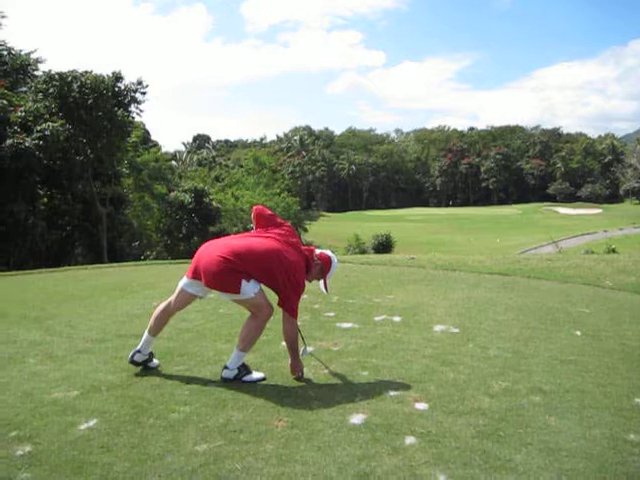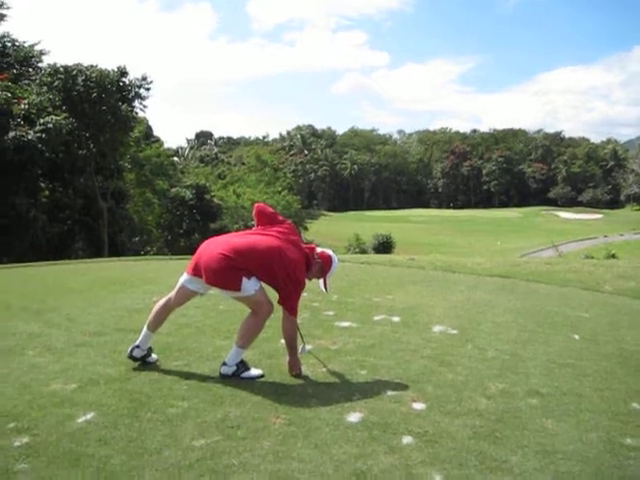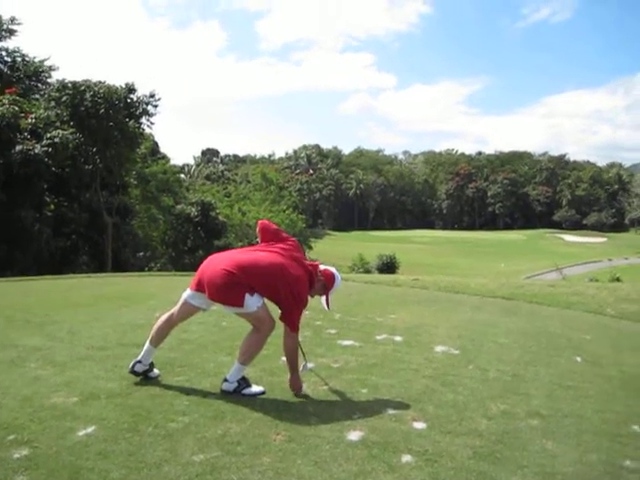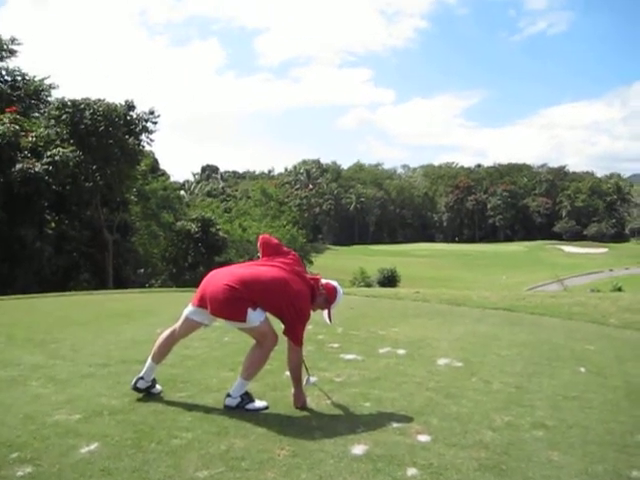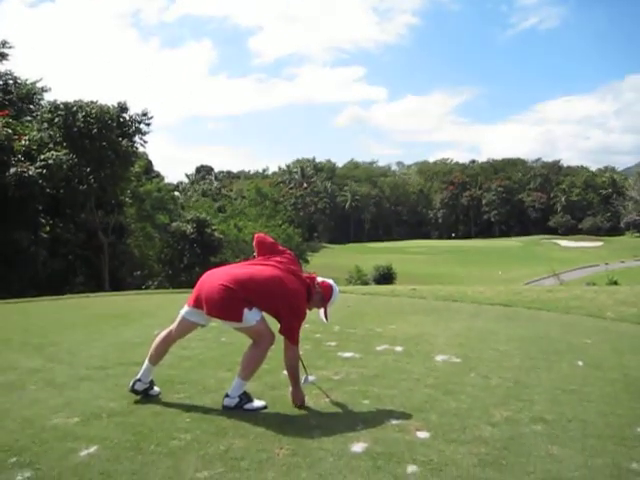
dt=1s
person 1, frame 1
left shoulder: (287, 232)
right shoulder: (296, 274)
left elbow: (257, 210)
right elbow: (289, 319)
right wrist: (295, 359)
left hip: (207, 250)
right hip: (224, 266)
left knee: (173, 304)
right knee: (263, 310)
left ankle: (141, 353)
right ankle: (233, 369)
person 1, frame 2
left shoulder: (288, 230)
right shoulder: (296, 272)
left elbow: (258, 208)
right elbow: (289, 317)
right wrist: (293, 357)
left hip: (208, 248)
right hip: (225, 264)
left knee: (173, 300)
right knee: (263, 308)
left ankle: (140, 348)
right ankle: (232, 365)
person 1, frame 3
left shoulder: (292, 247)
right shoulder: (299, 288)
left elbow: (262, 225)
right elbow: (290, 334)
right wrist: (294, 375)
left hip: (211, 264)
right hip: (228, 279)
left knee: (176, 315)
right knee: (265, 324)
left ankle: (142, 363)
right ankle: (233, 381)
person 1, frame 4
left shoulder: (293, 261)
right shoulder: (301, 302)
left elbow: (263, 239)
right elbow: (295, 348)
right wrist: (298, 390)
left hip: (213, 279)
right hip: (230, 294)
left knee: (178, 331)
right knee: (268, 339)
left ankle: (144, 379)
right ankle: (236, 396)
person 1, frame 5
left shoulder: (288, 260)
right shoulder: (296, 301)
left elbow: (259, 238)
right elbow: (291, 347)
right wrist: (296, 388)
left hip: (209, 279)
right hip: (226, 294)
left knee: (174, 332)
right knee: (264, 338)
left ankle: (142, 381)
right ankle: (234, 397)
